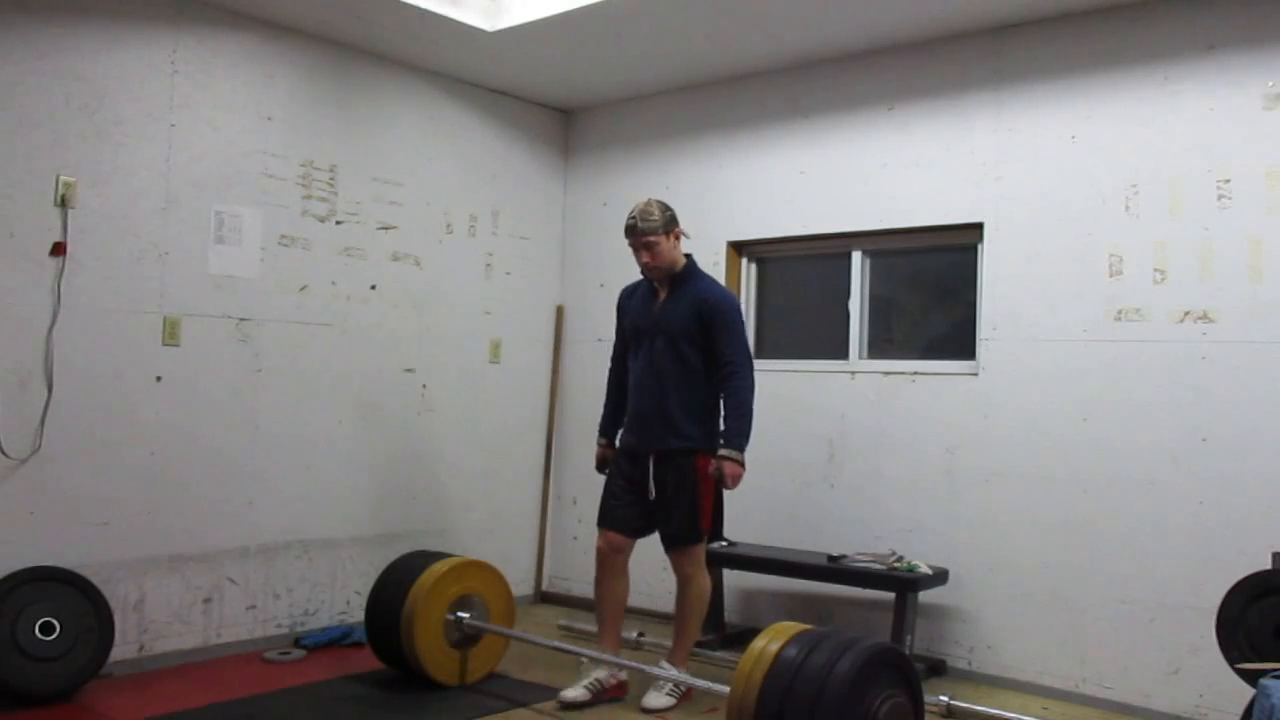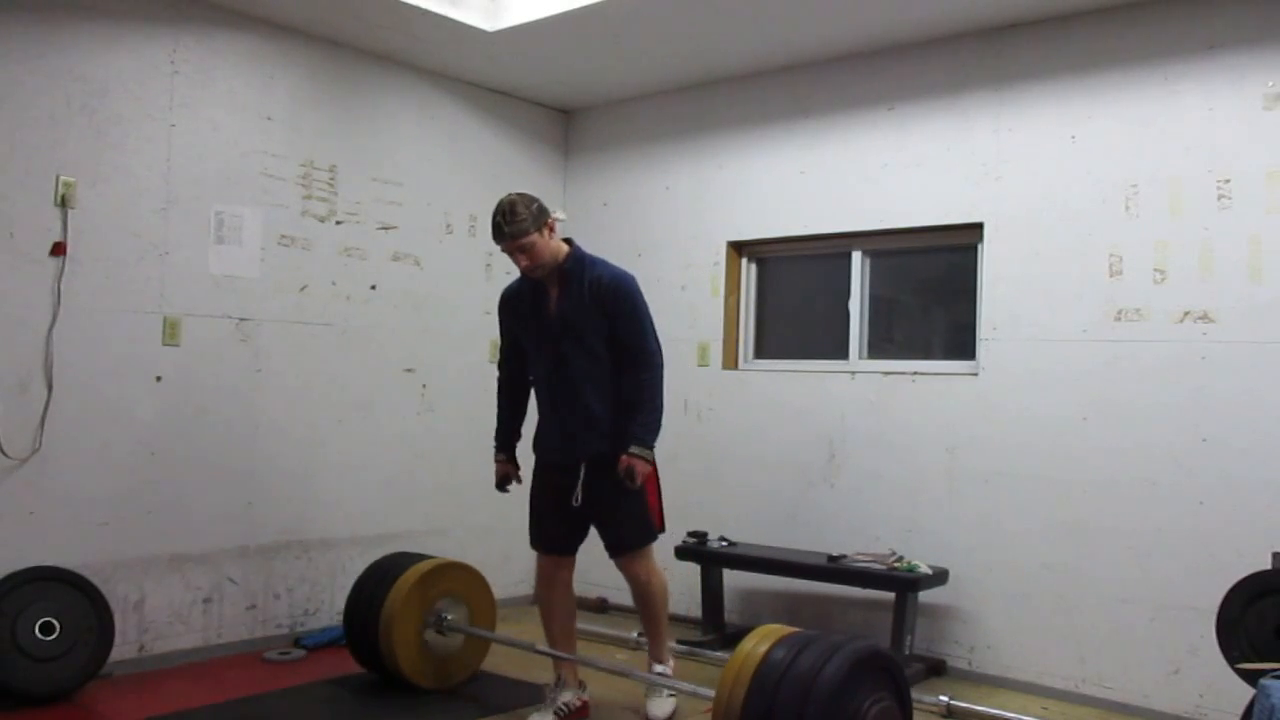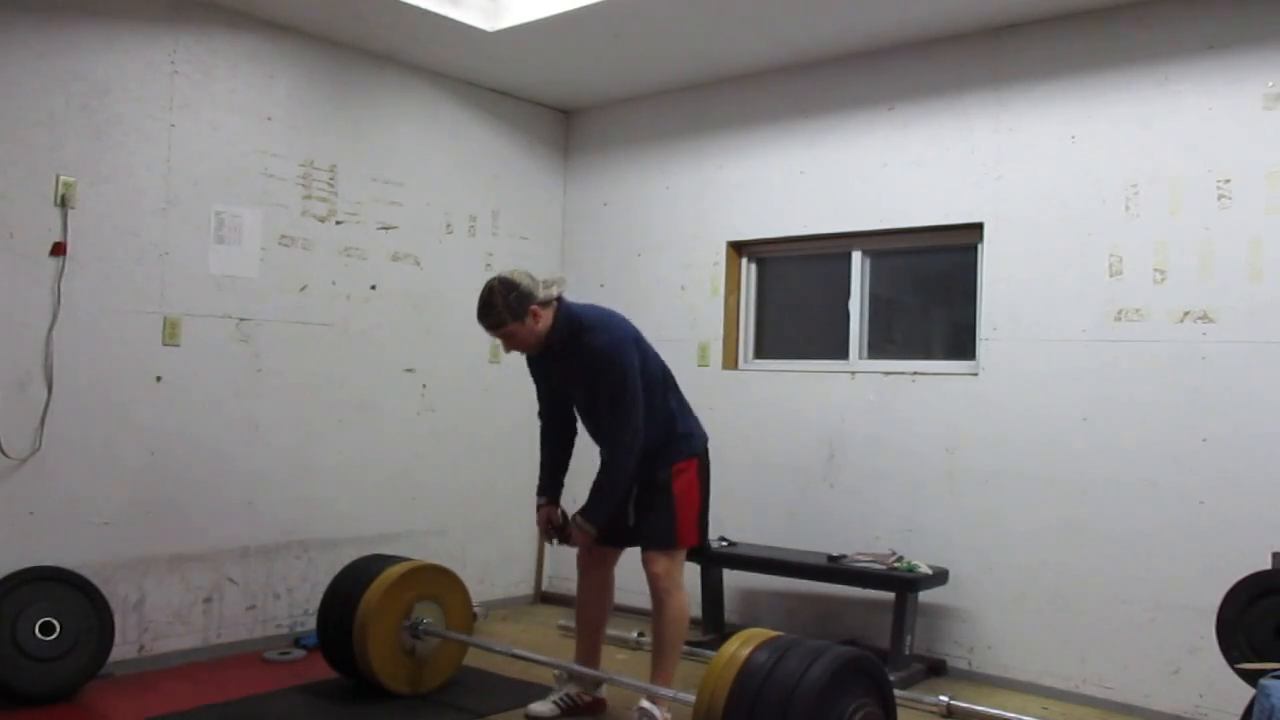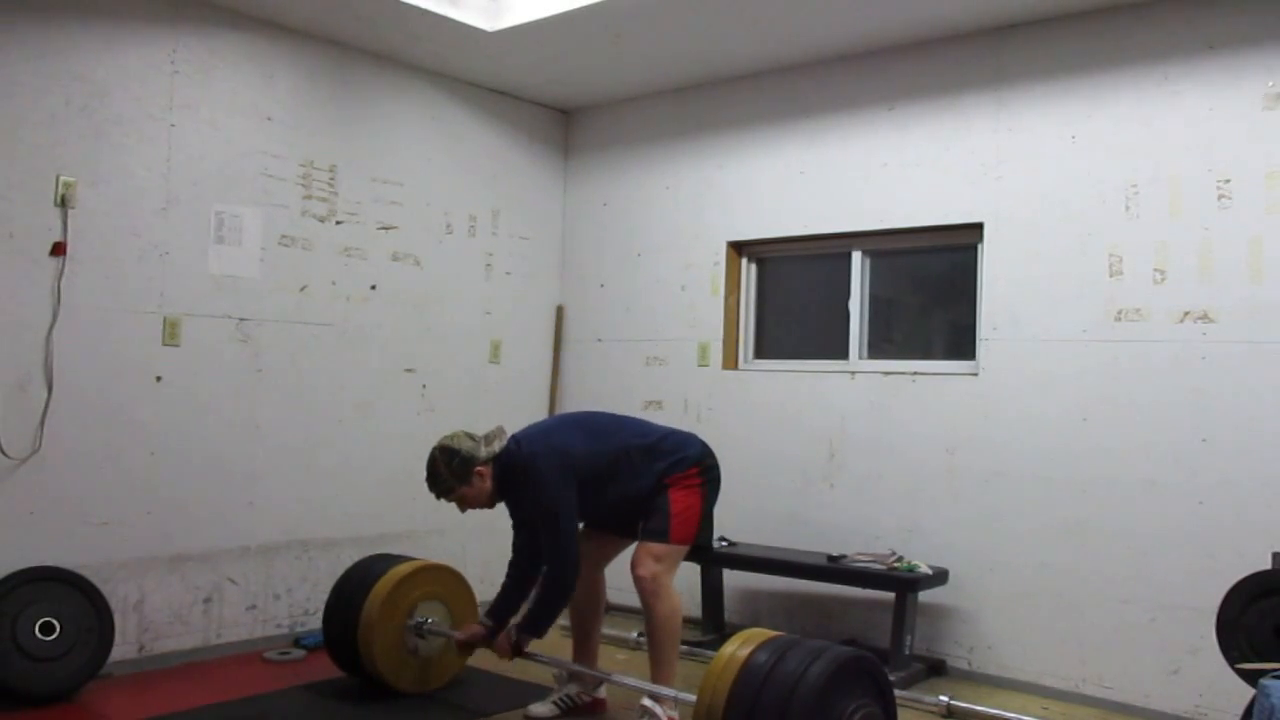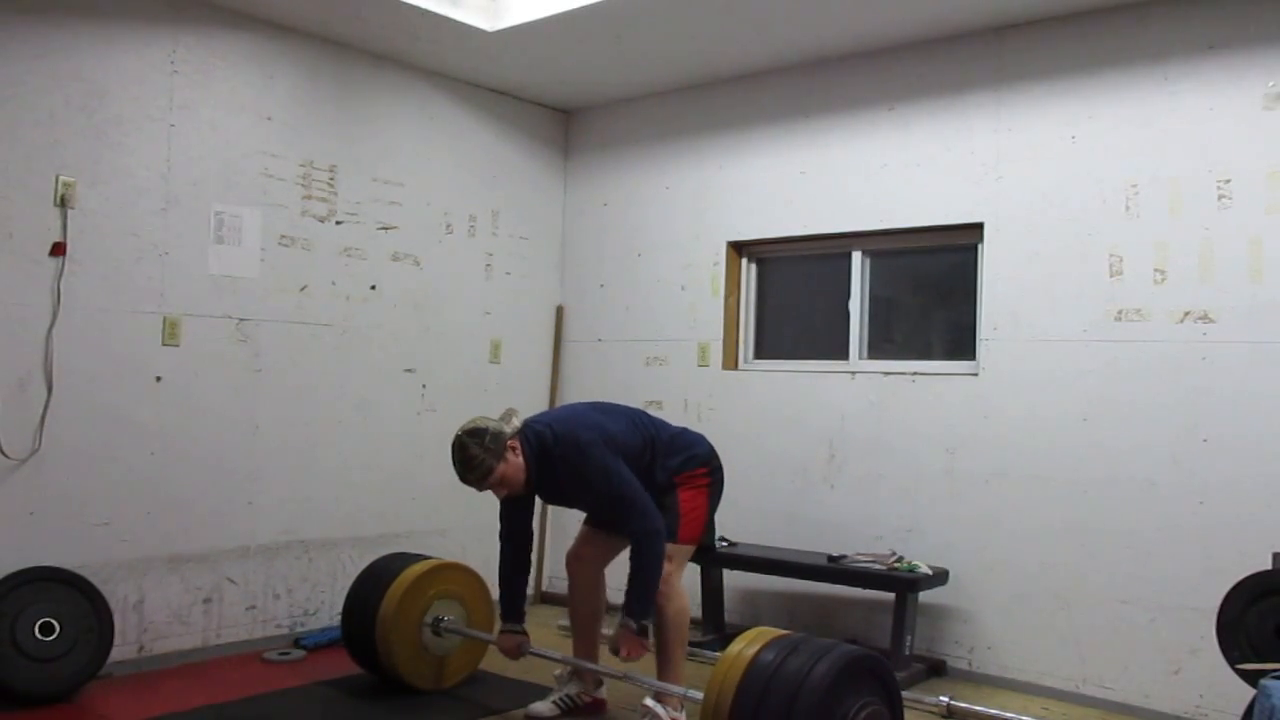
dt=1s
person 1, frame 1
left shoulder: (713, 299)
right shoulder: (631, 298)
left elbow: (737, 377)
left wrist: (731, 449)
right wrist: (607, 434)
left hip: (688, 453)
right hip: (636, 447)
left knee: (688, 561)
right knee: (609, 547)
left ankle: (677, 671)
right ankle: (606, 667)
person 1, frame 2
left shoulder: (611, 285)
right shoulder: (515, 299)
left elbow: (646, 367)
right elbow: (513, 376)
left wrist: (640, 445)
right wrist: (504, 445)
left hip: (615, 452)
right hip: (555, 453)
left knee: (636, 564)
right knee: (551, 567)
left ankle: (661, 669)
person 1, frame 3
left shoulder: (604, 338)
right shoulder: (545, 351)
left elbow: (626, 435)
right elbow: (557, 424)
left wrist: (591, 516)
right wrist: (548, 498)
left hip: (674, 454)
right hip: (627, 457)
left knee: (661, 568)
right knee: (593, 558)
person 1, frame 4
left shoulder: (540, 471)
right shoulder: (512, 467)
left elbow: (562, 565)
right elbow: (528, 554)
left wrist: (522, 634)
right wrist: (491, 621)
left hip: (683, 470)
right hip: (637, 480)
left knee: (649, 573)
right knee: (585, 562)
right ankle: (586, 687)
person 1, frame 5
left shoulder: (578, 448)
right shoulder: (519, 460)
left elbow: (648, 526)
right elbow: (515, 541)
left wrist: (634, 621)
right wrist: (511, 623)
left hip: (687, 471)
right hip: (633, 479)
left knee: (659, 573)
right knee: (581, 561)
right ankle: (586, 687)
